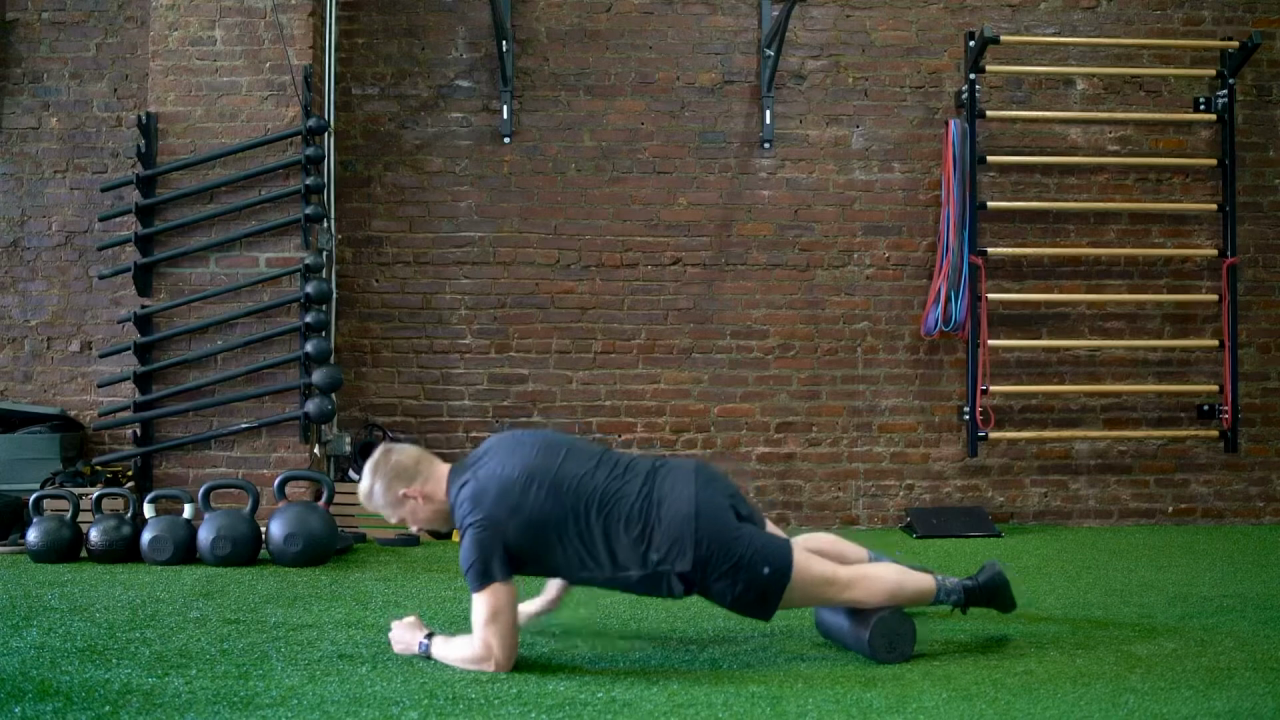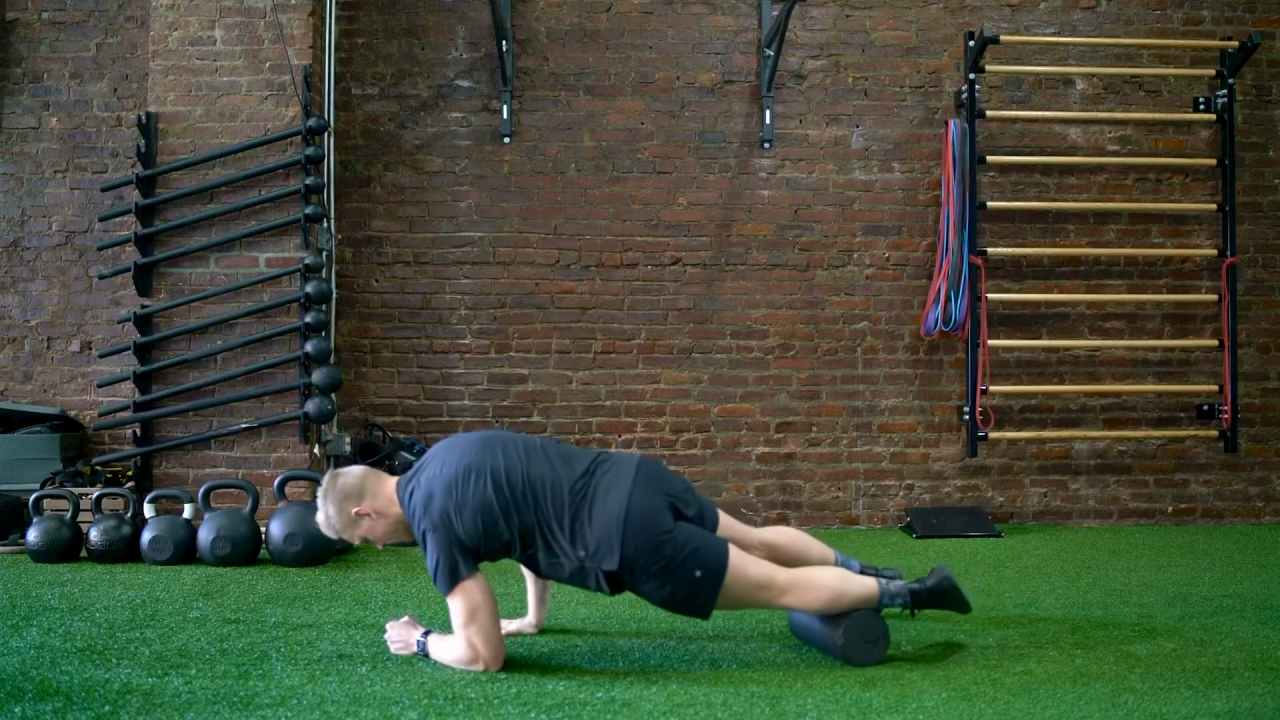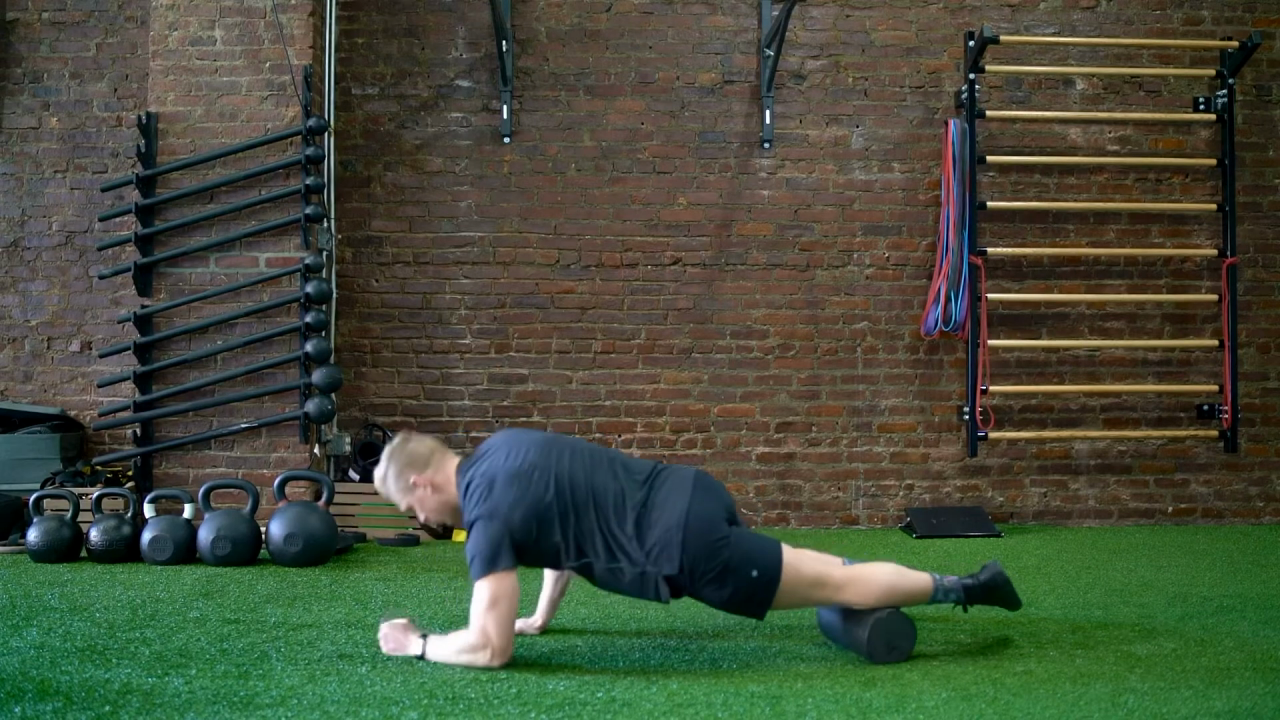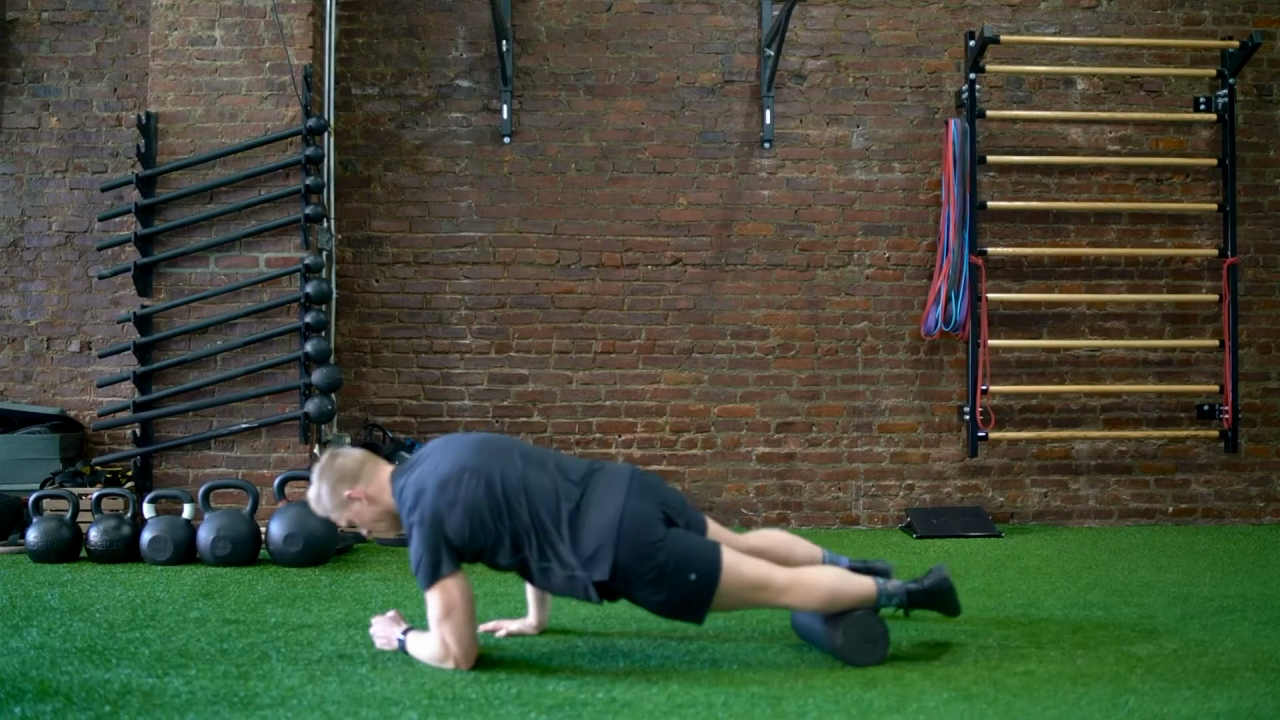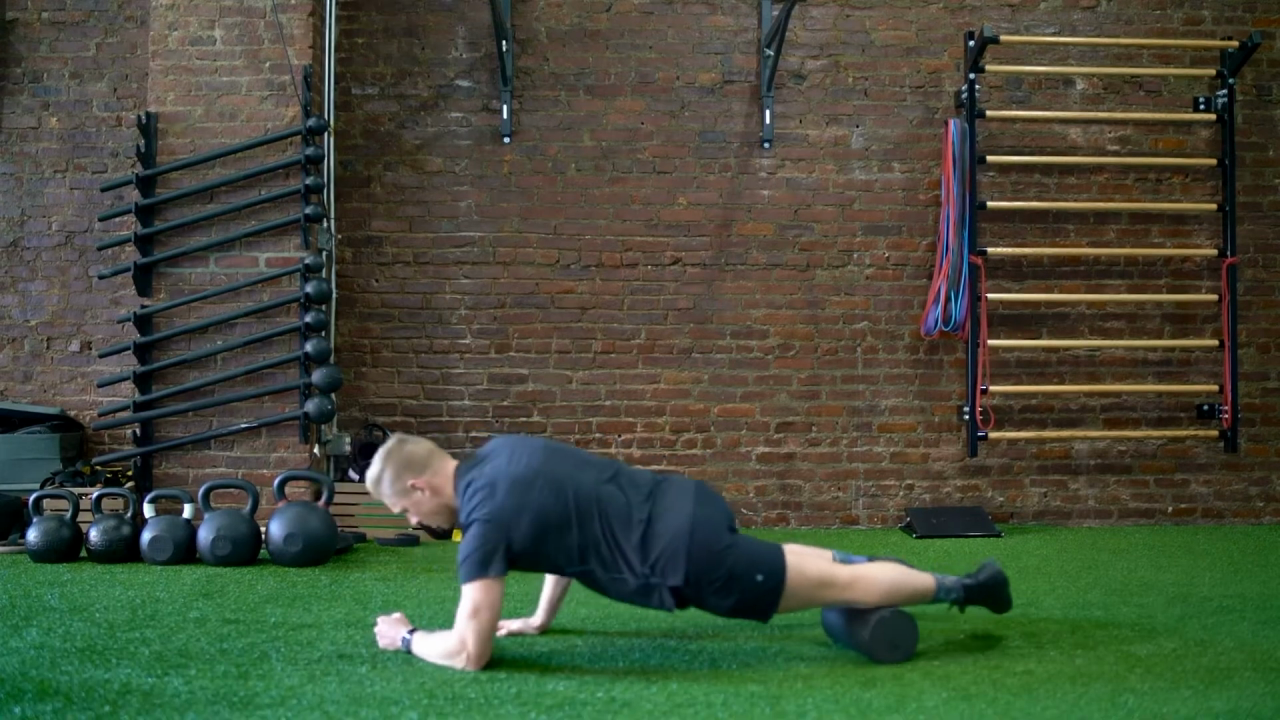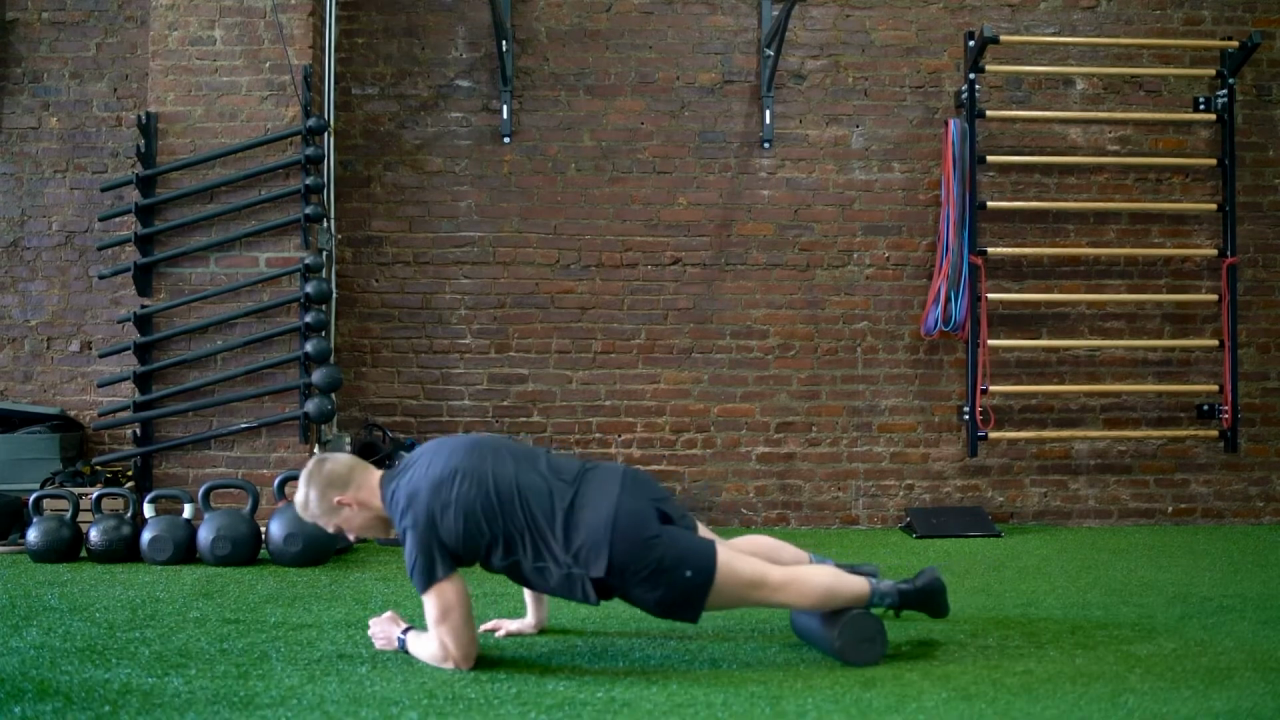
dt=0.7s
person 1, frame 1
left shoulder: (479, 521)
right shoulder: (497, 451)
left elbow: (494, 655)
left wrist: (424, 643)
right wrist: (544, 601)
left hip: (692, 540)
right hip: (691, 487)
left knee: (838, 586)
right knee: (791, 545)
left ankle: (963, 589)
right ankle: (886, 565)
person 1, frame 2
left shoulder: (435, 523)
right shoulder: (445, 460)
left elbow: (484, 655)
left wrist: (420, 641)
right wrist: (535, 616)
left hip: (632, 535)
right hip: (638, 479)
left knee: (778, 588)
right knee: (756, 540)
left ankle: (908, 593)
right ankle: (859, 570)
person 1, frame 3
left shoulder: (489, 512)
right shoulder: (503, 449)
left elbow: (488, 648)
left wrist: (414, 643)
right wrist: (541, 617)
left hip: (683, 544)
right hip: (687, 497)
left knee: (830, 587)
right knee: (785, 555)
left ankle: (964, 586)
right ankle: (867, 568)
person 1, frame 4
left shoulder: (424, 516)
right shoulder: (443, 455)
left elbow: (457, 653)
left wrist: (399, 637)
right wrist: (535, 617)
left hip: (624, 546)
right hip: (628, 489)
left knee: (774, 587)
right knee: (738, 544)
left ankle: (906, 592)
right ankle: (851, 568)
person 1, frame 5
left shoulder: (485, 517)
right shoulder: (500, 454)
left elbow: (468, 652)
left wrist: (406, 638)
right wrist: (539, 619)
left hip: (683, 554)
right hip: (681, 505)
left knee: (834, 591)
right knee: (769, 556)
left ankle: (966, 586)
right ankle: (856, 561)
person 1, frame 6
left shoulder: (418, 520)
right shoulder: (431, 459)
left elbow: (457, 654)
left wrist: (402, 636)
right wrist: (534, 618)
left hip: (617, 544)
right hip: (620, 490)
left knee: (765, 585)
right knee: (727, 548)
left ankle: (897, 593)
right ankle: (841, 570)
